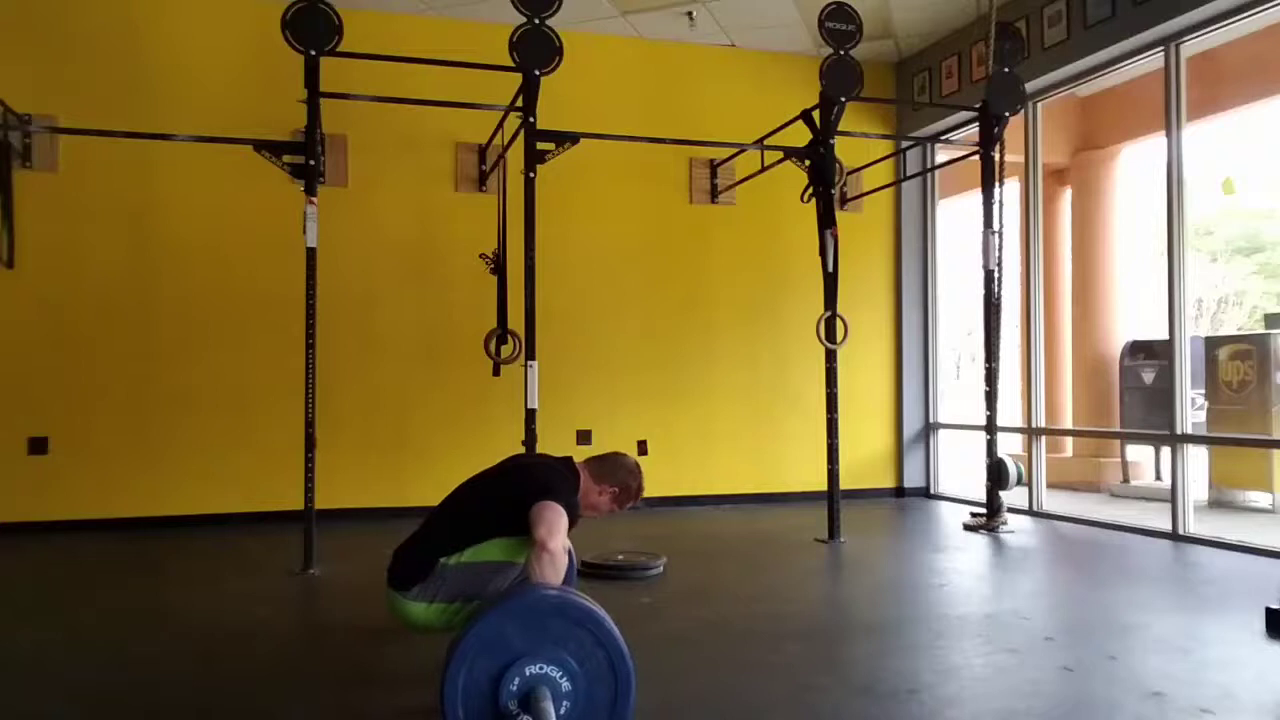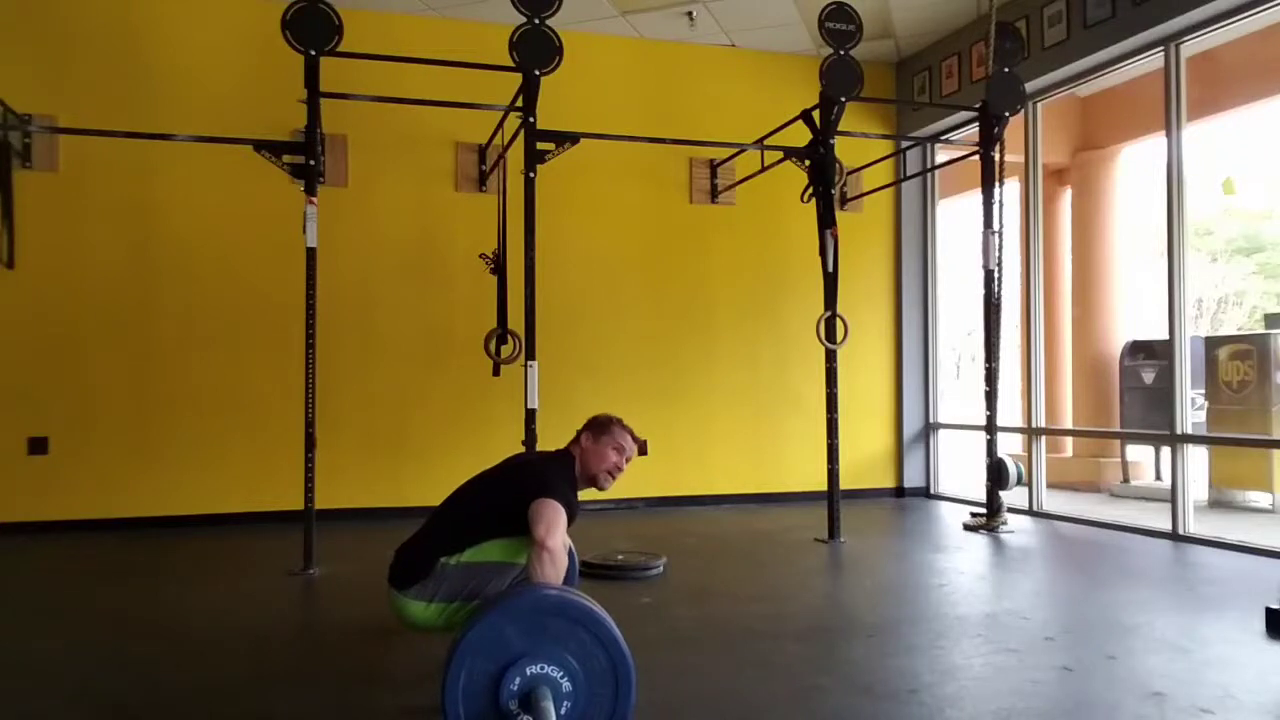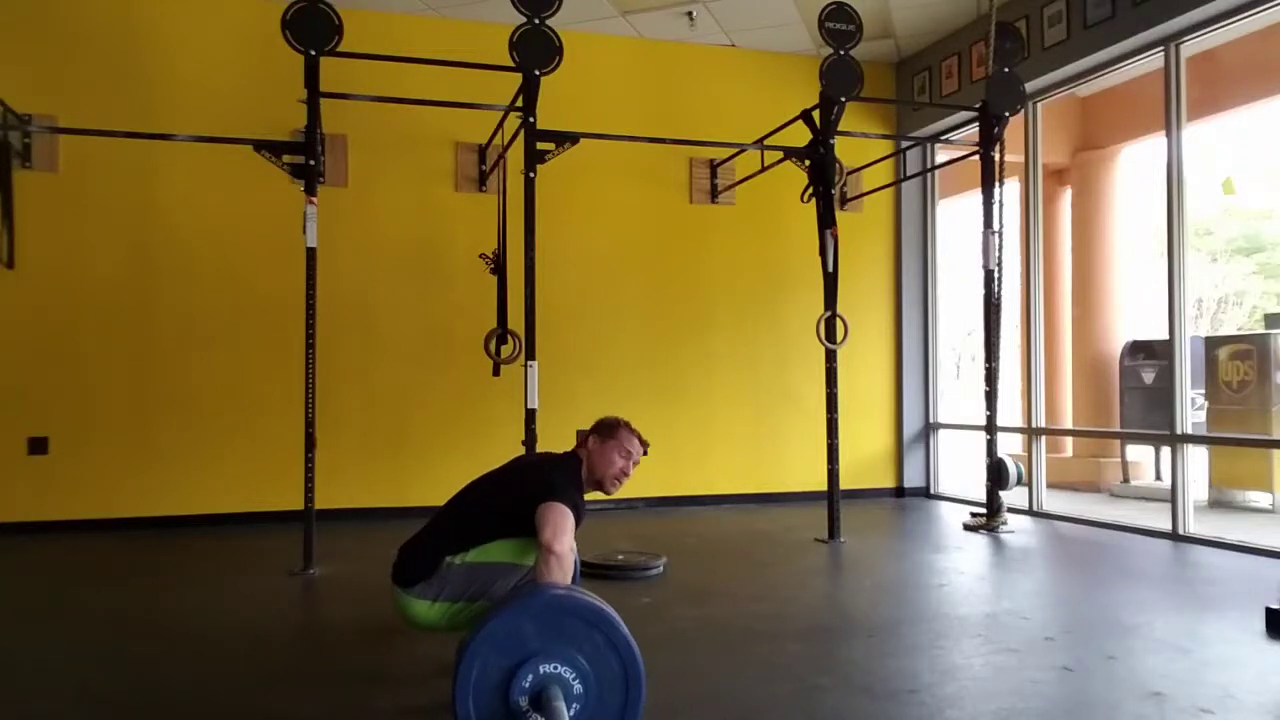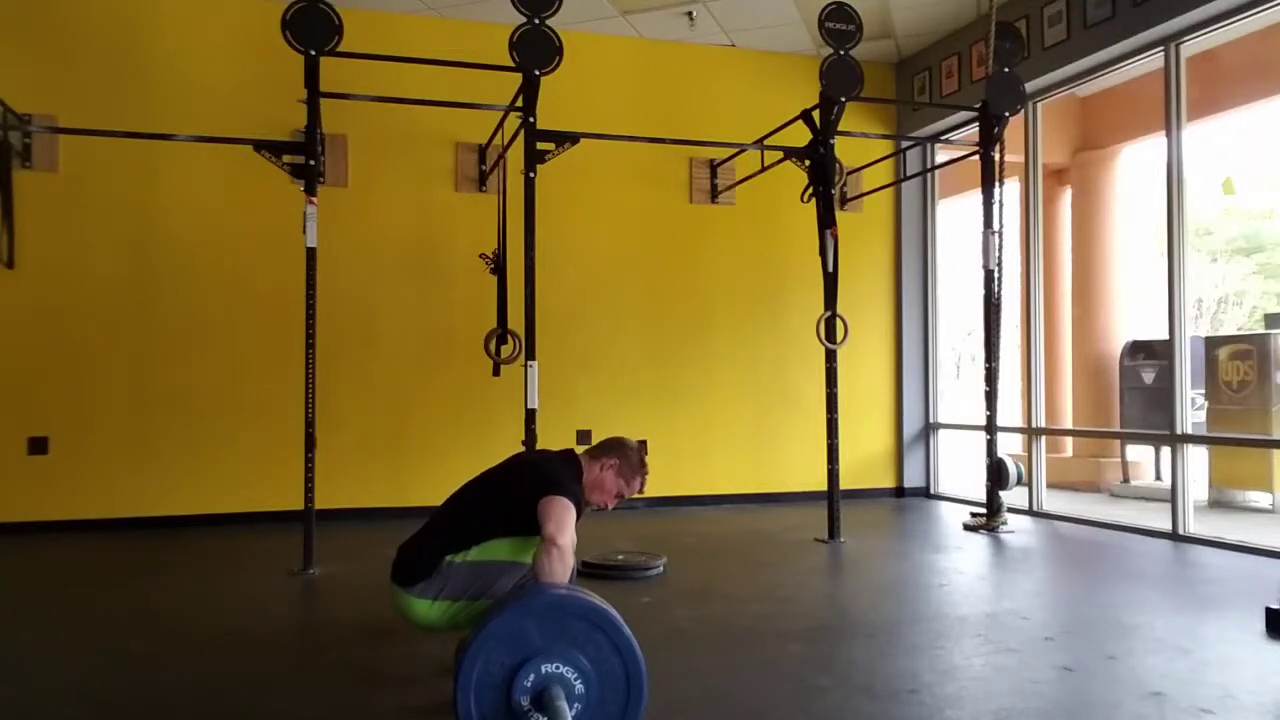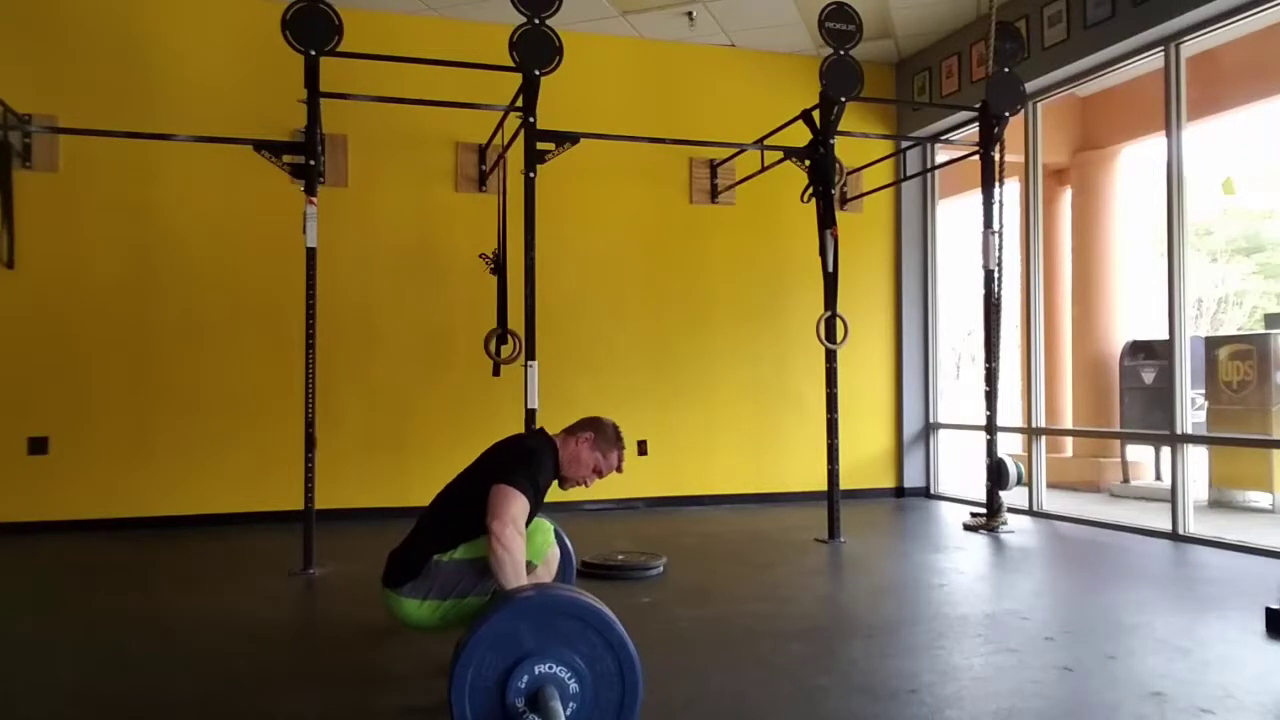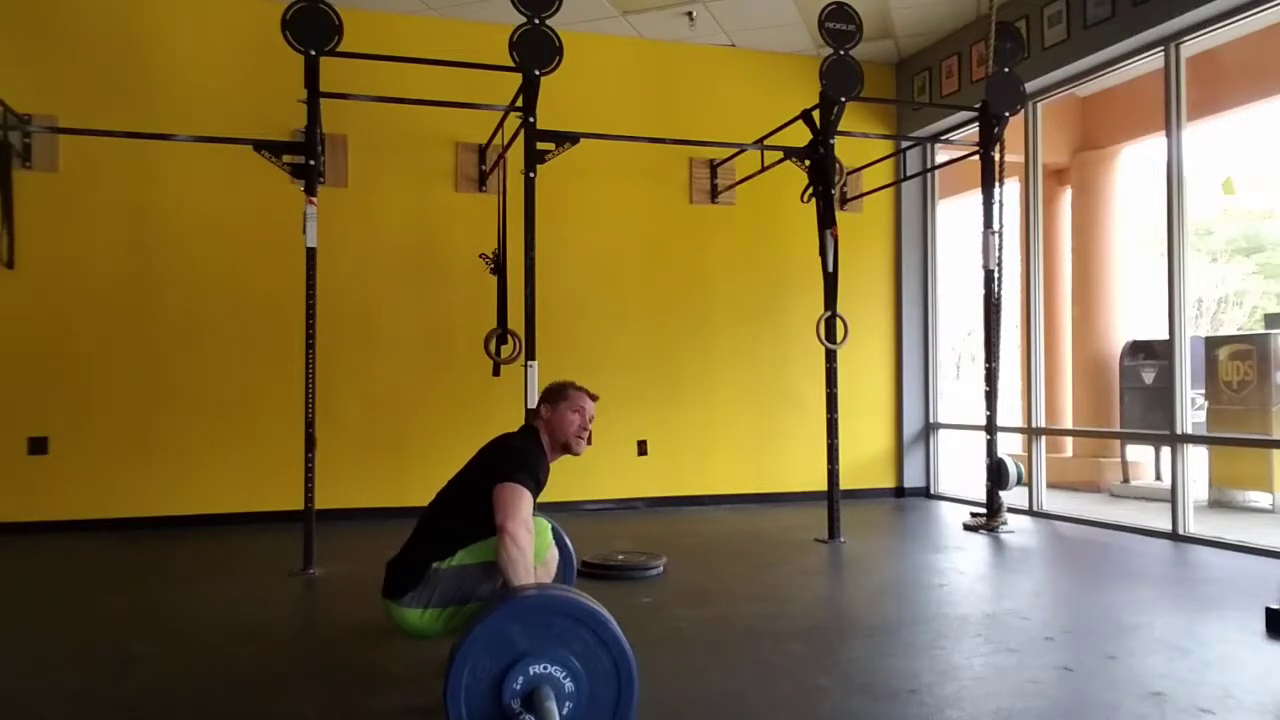
dt=0.5s
person 1, frame 1
left shoulder: (545, 471)
right shoulder: (559, 486)
right elbow: (548, 546)
left hip: (417, 577)
right hip: (424, 590)
right knee: (551, 556)
person 1, frame 2
left shoulder: (547, 468)
right shoulder: (557, 479)
right elbow: (548, 544)
left hip: (418, 582)
right hip: (424, 590)
right knee: (546, 555)
person 1, frame 3
left shoulder: (553, 469)
right shoulder: (564, 480)
right elbow: (556, 547)
left hip: (423, 578)
right hip: (427, 589)
right knee: (548, 555)
person 1, frame 4
left shoulder: (550, 465)
right shoulder: (563, 476)
right elbow: (558, 541)
left hip: (422, 574)
right hip: (428, 586)
right knee: (550, 553)
person 1, frame 5
left shoulder: (530, 452)
right shoulder: (534, 454)
right elbow: (502, 528)
left hip: (418, 580)
right hip: (421, 585)
right knee: (540, 542)
person 1, frame 6
left shoulder: (523, 451)
right shoulder: (524, 452)
right elbow: (513, 528)
left hip: (415, 588)
right hip: (419, 595)
right knee: (538, 540)
